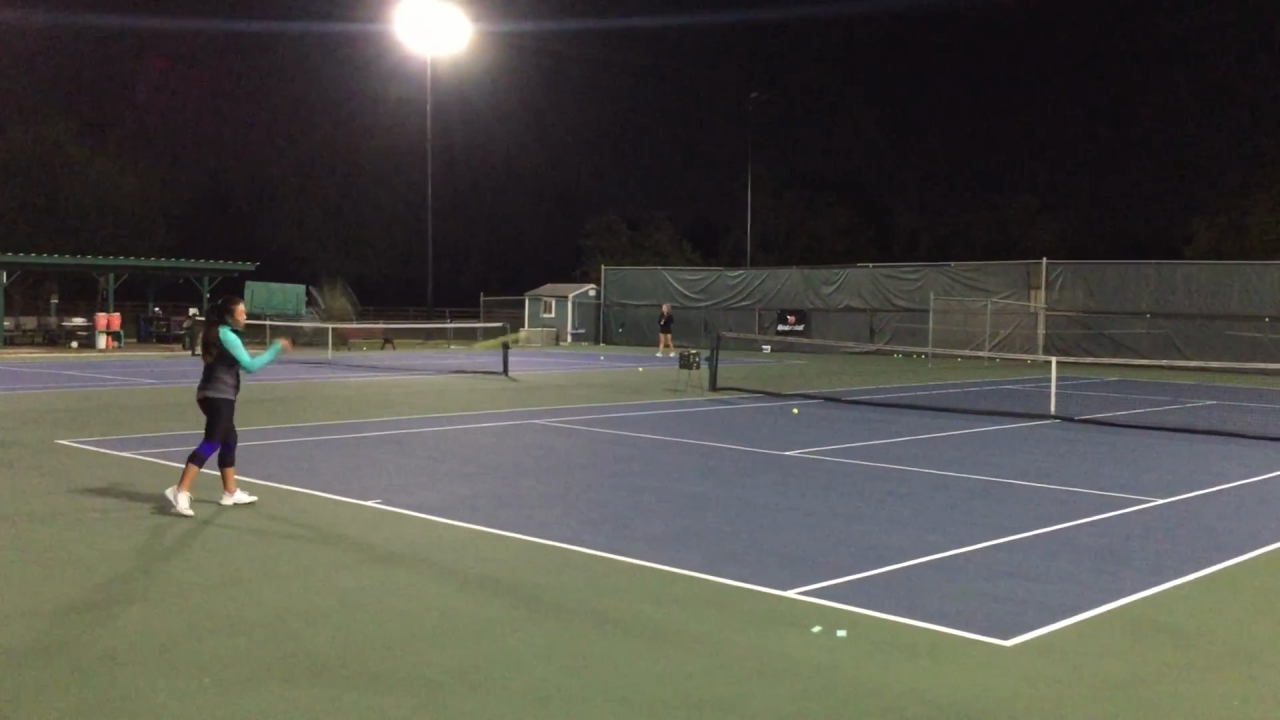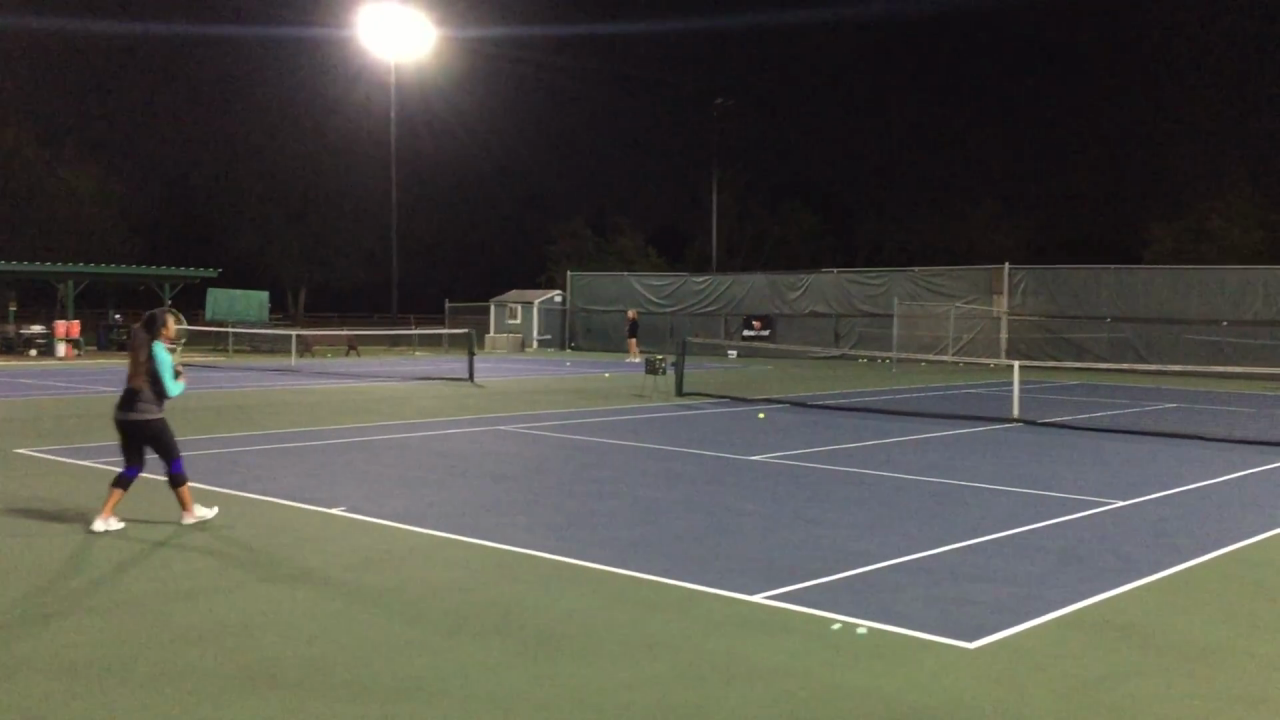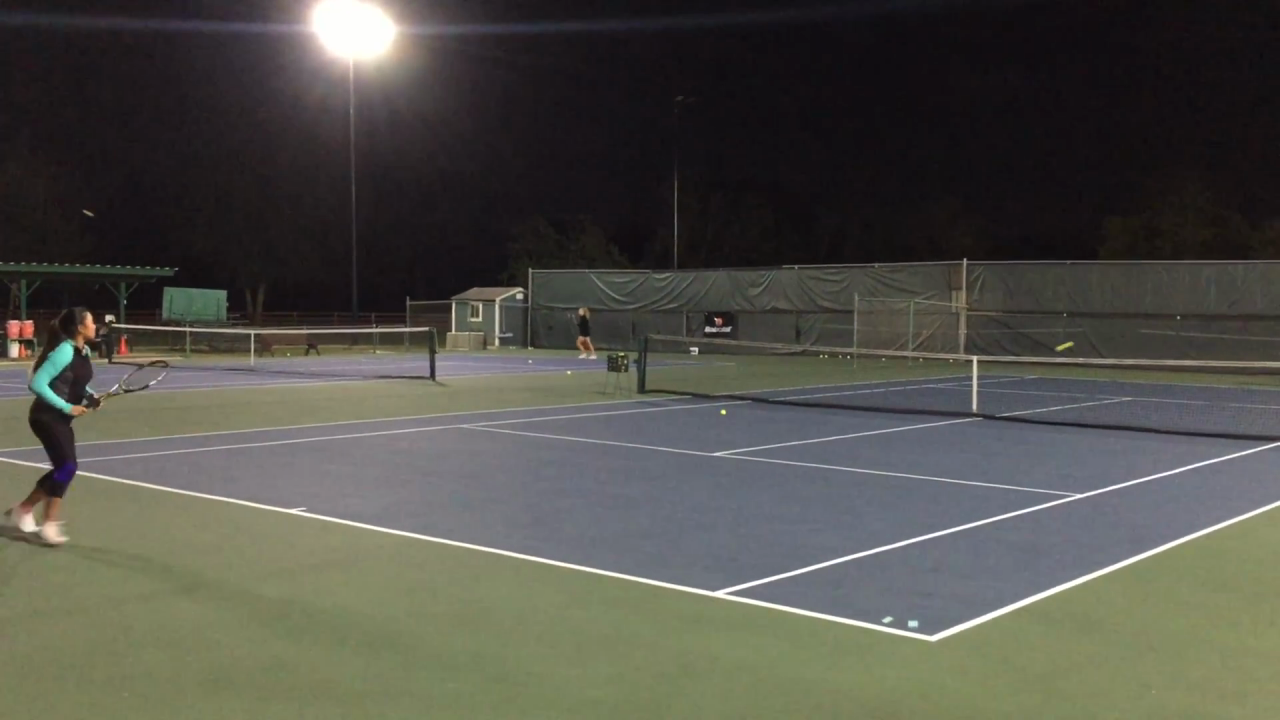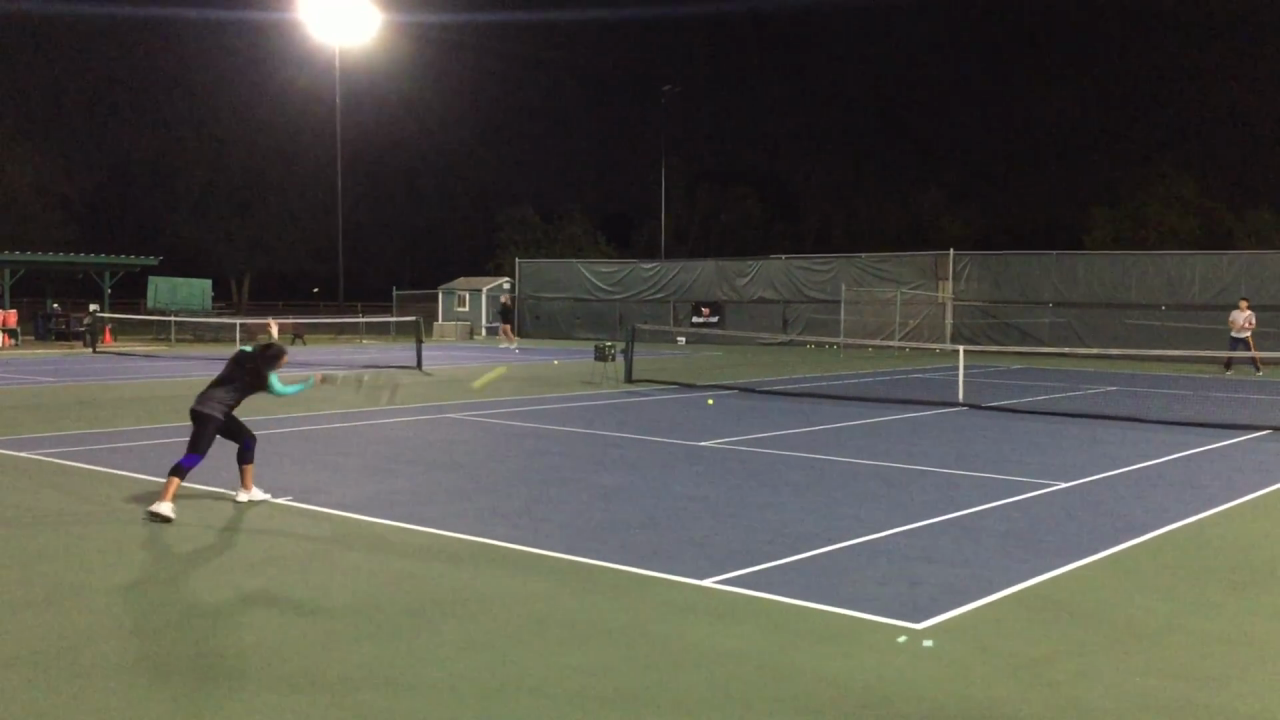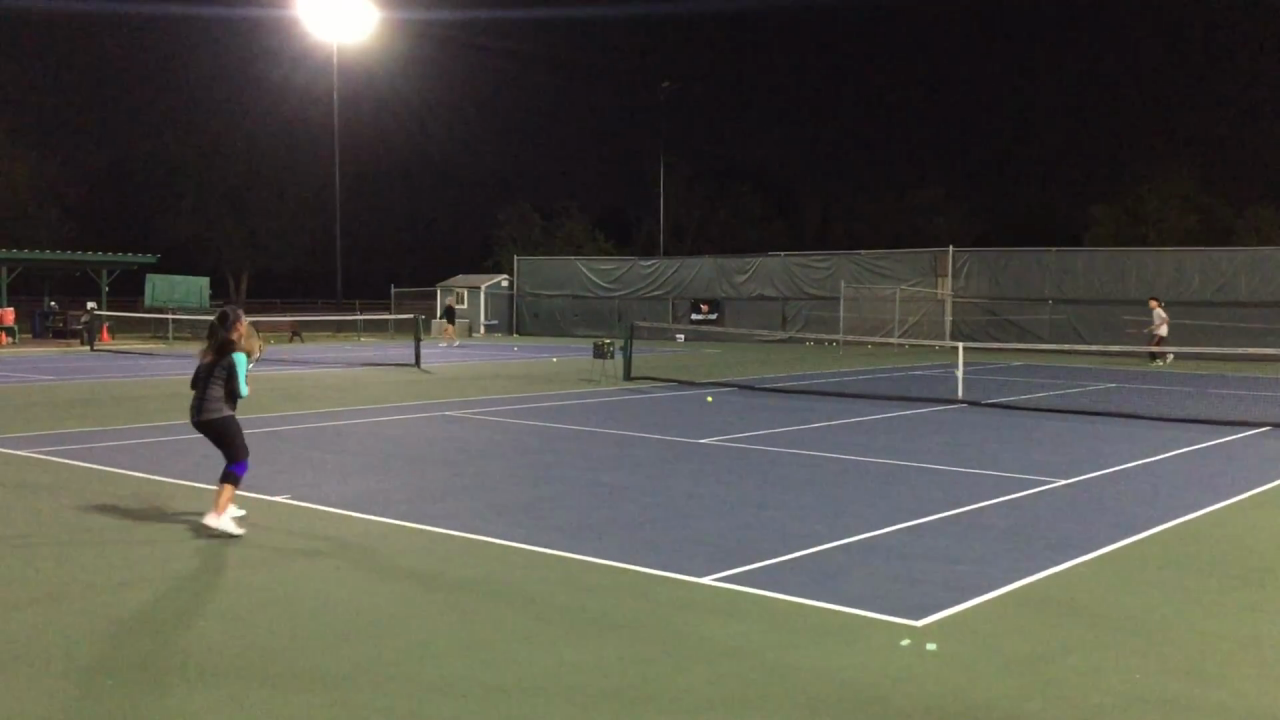
dt=1s
person 1, frame 1
left shoulder: (217, 332)
right shoulder: (227, 336)
right elbow: (251, 366)
right wrist: (276, 347)
left hip: (216, 395)
right hip: (219, 396)
left knee: (229, 442)
right knee: (211, 443)
left ankle: (230, 492)
right ankle: (181, 491)
person 1, frame 2
left shoulder: (140, 351)
right shoulder: (161, 355)
right elbow: (168, 392)
left wrist: (171, 374)
right wrist: (180, 383)
left hip: (125, 416)
right hip: (148, 417)
left knee: (132, 467)
right knee: (173, 461)
left ankle: (104, 517)
right ankle: (190, 512)
person 1, frame 3
left shoulder: (83, 351)
right shoulder: (64, 352)
right elbow: (36, 383)
left wrist: (91, 398)
right wrist: (66, 407)
left hip: (59, 419)
right hip: (47, 417)
left knee: (63, 468)
right knee: (67, 466)
left ankle: (23, 511)
right ankle: (48, 524)
person 1, frame 4
left shoulder: (245, 353)
right shoulder: (264, 375)
right elbow: (282, 391)
left wrist: (274, 339)
right wrist: (310, 382)
left hip: (214, 409)
right hip: (208, 412)
left knee: (247, 440)
right knee: (193, 456)
left ankle: (247, 490)
right ankle: (163, 504)
person 1, frame 5
left shoulder: (211, 352)
right shoulder: (237, 355)
left elbow: (195, 384)
right elbow: (239, 392)
right wrist: (245, 387)
left hip: (200, 414)
right hip: (218, 415)
left knee: (235, 457)
right knee: (239, 462)
left ankle: (225, 506)
right ankle: (217, 516)
